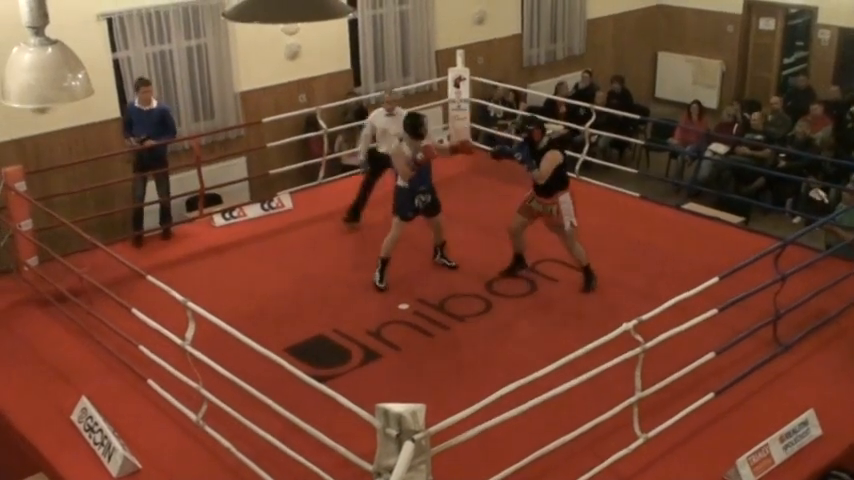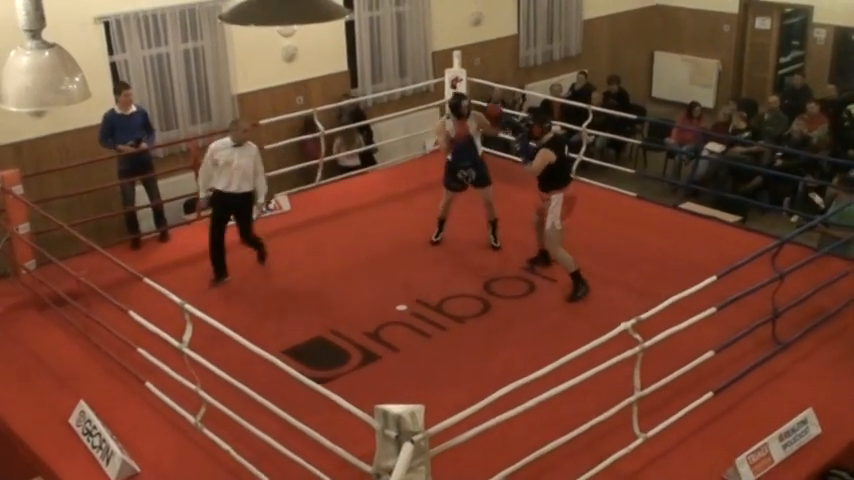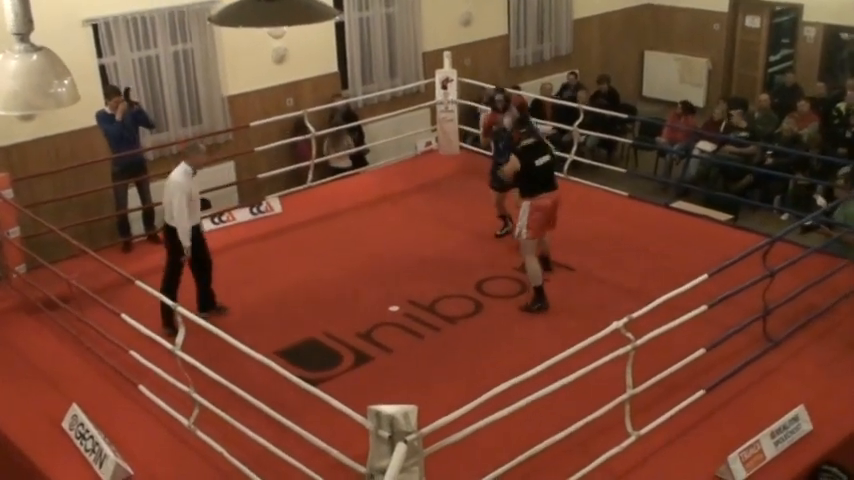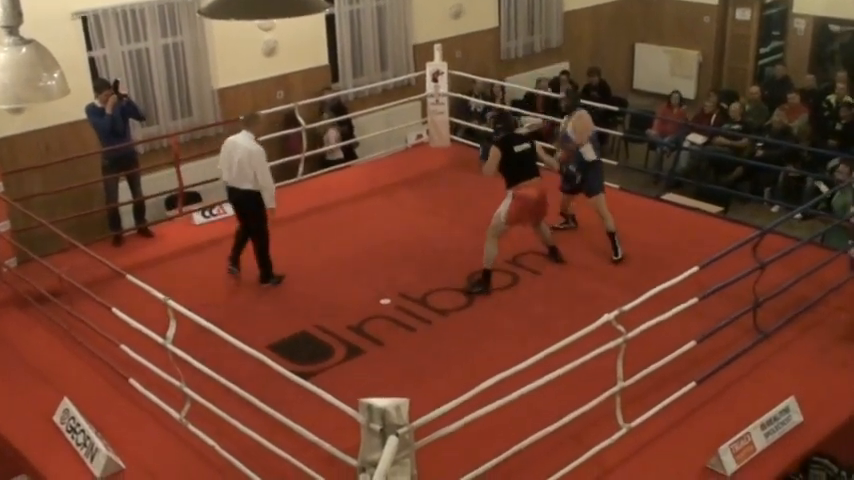
dt=1s
person 1, frame 1
left shoulder: (553, 152)
right shoulder: (533, 145)
left elbow: (541, 178)
right elbow: (520, 154)
left wrist: (526, 159)
right wrist: (505, 152)
left hip: (557, 200)
right hip: (537, 196)
left knee: (570, 243)
right knee: (514, 228)
left ankle: (589, 274)
right ankle: (519, 262)
person 1, frame 2
left shoulder: (547, 151)
right shoulder: (555, 138)
left elbow: (533, 171)
left wrist: (524, 152)
left hip: (556, 197)
right hip: (550, 193)
left knee: (553, 245)
right knee: (538, 223)
left ankle: (580, 283)
right ankle: (543, 257)
person 1, frame 3
left shoulder: (517, 156)
right shoulder: (544, 145)
left elbow: (506, 175)
left wrist: (506, 160)
left hip: (534, 203)
right hip: (552, 197)
left knee: (528, 253)
right knee: (539, 230)
left ankle: (540, 298)
right ankle: (545, 261)
person 1, frame 4
left shoulder: (497, 146)
right shoulder: (526, 140)
left elbow: (488, 172)
right elbow: (546, 159)
left wrist: (485, 157)
right wrist: (558, 167)
left hip: (519, 194)
right hip: (538, 188)
left knee: (492, 236)
right knee: (538, 221)
left ankle: (485, 281)
right ankle: (554, 253)
person 2, frame 1
left shoulder: (162, 109)
right shoulder: (130, 109)
left elbow: (172, 133)
right elbow: (126, 130)
left wrist: (156, 142)
right wrist: (132, 140)
left hip: (159, 156)
right hip: (140, 157)
left knee: (164, 194)
right knee: (137, 196)
left ankle: (166, 226)
right ankle: (137, 232)
person 2, frame 2
left shoulder: (141, 112)
right shoulder: (110, 117)
left elbow: (151, 132)
right elbow: (103, 140)
left wrist: (147, 144)
right wrist: (120, 147)
left hip: (145, 160)
right hip: (125, 164)
left knee: (155, 197)
right knee: (128, 202)
left ankle: (163, 229)
right ankle: (135, 236)
person 2, frame 3
left shoulder: (130, 110)
right shoulder: (102, 116)
left elbow: (151, 125)
right elbow: (113, 135)
left wrist: (138, 108)
right wrist: (119, 115)
left hip: (138, 161)
right hip: (120, 165)
left knee: (147, 200)
right knee: (121, 206)
left ankle: (151, 232)
right ankle: (126, 239)
person 2, frame 4
left shoulder: (119, 103)
right shoulder: (91, 110)
left elbow: (141, 117)
right elbow: (104, 129)
left wrist: (127, 100)
right wrist: (109, 108)
left hip: (129, 154)
right hip: (110, 159)
left knee: (138, 194)
right knee: (112, 200)
left ankle: (141, 226)
right ankle: (116, 233)
person 3, frame 1
left shoulder: (405, 117)
right shoulder: (375, 116)
right elbow: (366, 136)
right wrist: (362, 157)
right hip: (381, 155)
right knee: (367, 185)
right ankle: (353, 215)
person 3, frame 2
left shoulder: (252, 149)
right shoulder: (216, 148)
left elbow: (259, 175)
right elbow: (205, 172)
left wrist: (260, 199)
right wrist: (203, 195)
left hip: (244, 197)
right hip: (221, 197)
left knee: (246, 236)
right knee: (216, 237)
left ankle: (260, 248)
right ankle: (220, 273)
person 3, frame 3
left shoulder: (187, 174)
right shoulder: (178, 180)
right elbow: (179, 215)
right wrist: (186, 244)
left hip: (191, 228)
right hip: (178, 233)
left knee: (204, 265)
right knee: (172, 277)
left ankle: (207, 305)
right ankle: (168, 322)
person 3, frame 4
left shoulder: (229, 142)
right shoulder: (255, 149)
left elbow: (222, 167)
right elbow: (264, 178)
right wrist: (271, 203)
left hip: (233, 191)
right hip: (250, 195)
left knee: (245, 227)
right knee: (259, 235)
left ankle: (233, 261)
right ankle: (266, 276)
person 4, frame 1
left shoulder: (425, 141)
right shoulder: (397, 149)
left elbow: (441, 151)
right elbow: (405, 175)
left wrist: (455, 149)
right wrist: (418, 163)
left hip: (426, 190)
right hip: (407, 194)
left knee: (438, 226)
right knee: (395, 234)
left ankle: (439, 256)
right ankle: (380, 271)
person 4, frame 2
left shoulder: (476, 117)
right shoulder: (443, 125)
left elbow: (493, 132)
right elbow: (444, 150)
right wrist: (454, 141)
left hip: (476, 164)
right hip: (455, 167)
left knee: (489, 200)
right knee: (447, 201)
left ankle: (493, 233)
right ankle: (439, 230)
person 4, frame 3
right shoulder: (486, 118)
right elbow: (484, 144)
left wrist: (523, 111)
right wrist: (487, 131)
right hip: (499, 163)
right knee: (497, 201)
right ankle: (507, 224)
person 4, frame 4
left shoulder: (581, 117)
right shoulder: (568, 119)
left elbow: (580, 141)
right elbow: (564, 144)
left hip: (590, 167)
right hip: (573, 167)
left knee: (601, 209)
right knee: (563, 202)
left ankle: (616, 244)
right ankle: (569, 220)
